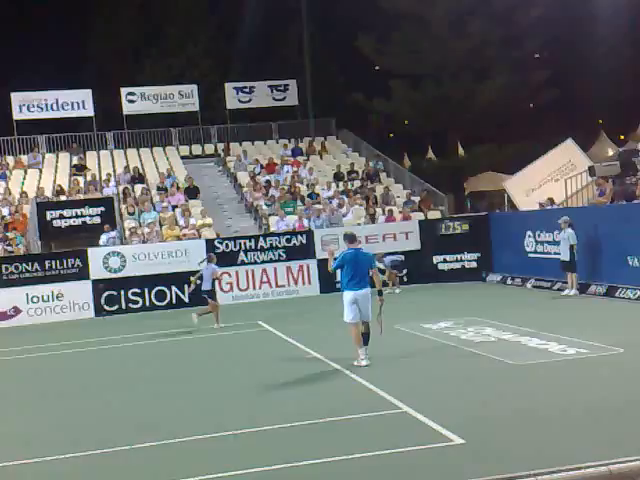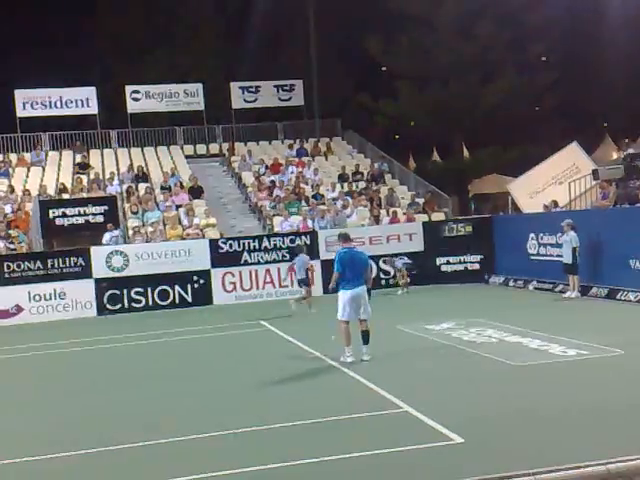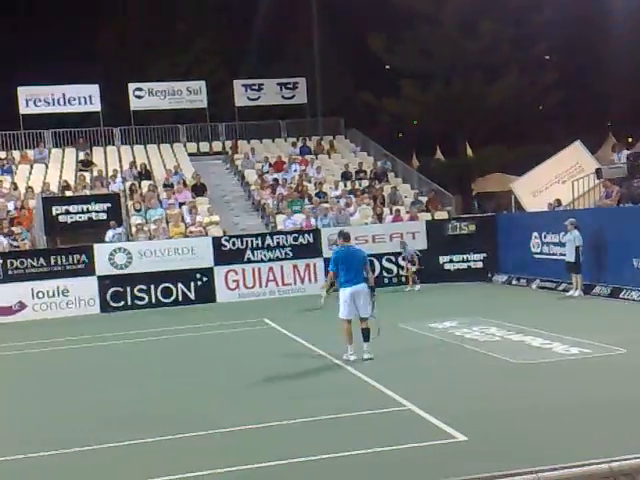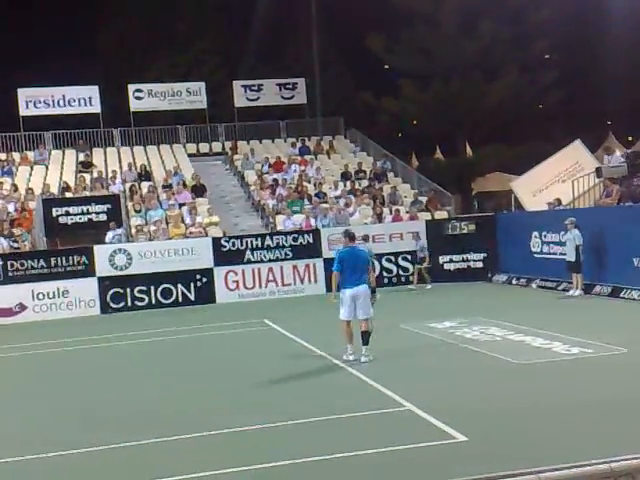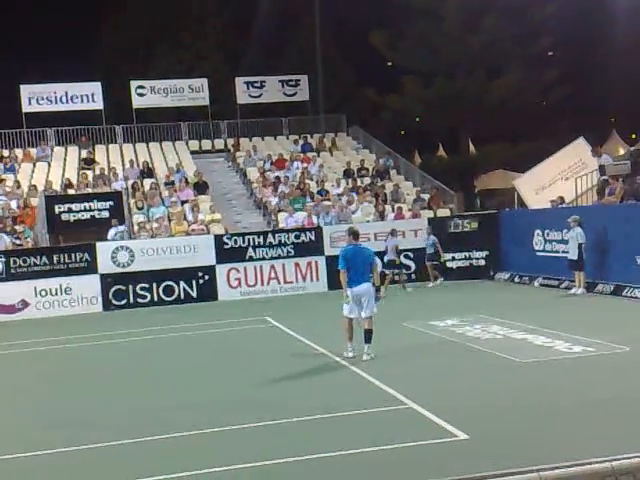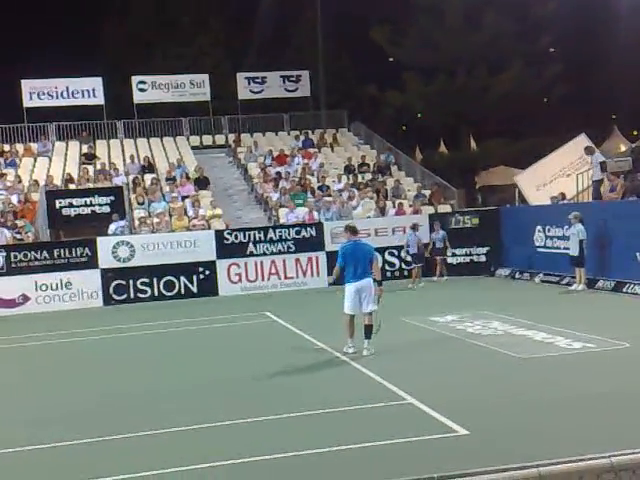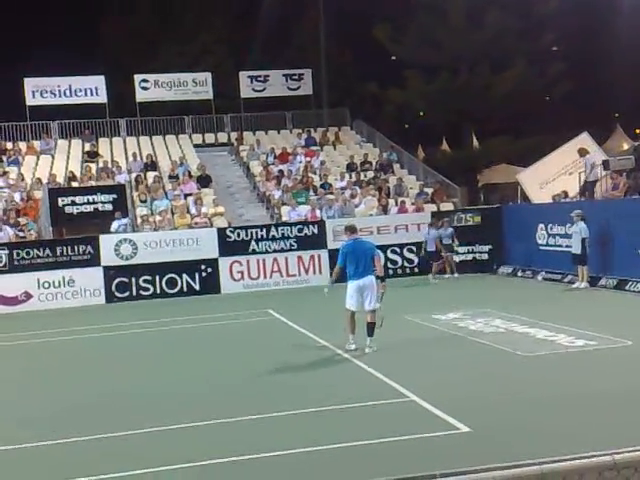
dt=0.3s
person 1, frame 1
left shoulder: (345, 255)
right shoulder: (368, 255)
left elbow: (331, 269)
right elbow: (375, 274)
left wrist: (330, 257)
right wrist: (380, 292)
left hip: (350, 293)
right hip: (364, 291)
left knee: (354, 325)
right knee: (365, 322)
left ankle: (362, 357)
right ankle: (364, 354)
person 1, frame 2
left shoulder: (340, 254)
right shoulder: (363, 255)
left elbow: (336, 275)
right elbow: (368, 275)
left wrist: (332, 285)
right wrist: (367, 289)
left hip: (346, 291)
right hip: (361, 290)
left knee: (344, 322)
right knee: (363, 321)
left ankle: (348, 354)
right ankle: (365, 352)
person 1, frame 3
left shoulder: (336, 254)
right shoulder: (361, 252)
left elbow: (331, 275)
right elbow: (369, 272)
left wrist: (328, 285)
right wrist: (372, 288)
left hip: (346, 289)
right hip: (361, 287)
left knee: (346, 321)
right knee: (364, 319)
left ankle: (351, 352)
right ankle: (366, 350)
person 1, frame 4
left shoulder: (340, 254)
right shoulder: (364, 253)
left elbow: (336, 274)
right elbow: (370, 273)
left wrist: (333, 292)
left hip: (347, 291)
right hip: (363, 289)
left knee: (347, 322)
right knee: (364, 320)
left ankle: (350, 352)
right ankle: (365, 353)
person 1, frame 5
left shoulder: (344, 252)
right shoulder: (369, 252)
left elbow: (343, 273)
right elbow: (375, 272)
left wrist: (345, 291)
right wrist: (377, 289)
left hip: (352, 289)
right hip: (366, 287)
left knee: (348, 319)
right knee: (367, 318)
left ankle: (350, 349)
right ankle: (367, 351)
person 1, frame 6
left shoulder: (344, 248)
right shoulder: (369, 247)
left elbow: (338, 269)
right elbow: (376, 267)
left wrist: (332, 278)
right wrist: (379, 283)
left hip: (352, 284)
right hip: (367, 282)
left knee: (350, 315)
right knee: (368, 314)
left ankle: (350, 345)
right ankle: (367, 346)
person 1, frame 7
left shoulder: (345, 247)
right shoulder: (370, 245)
left elbow: (339, 267)
right elbow: (378, 263)
left wrist: (333, 278)
left hip: (354, 282)
right hip: (369, 280)
left knee: (351, 312)
right knee: (371, 311)
left ankle: (352, 342)
right ankle: (369, 344)
